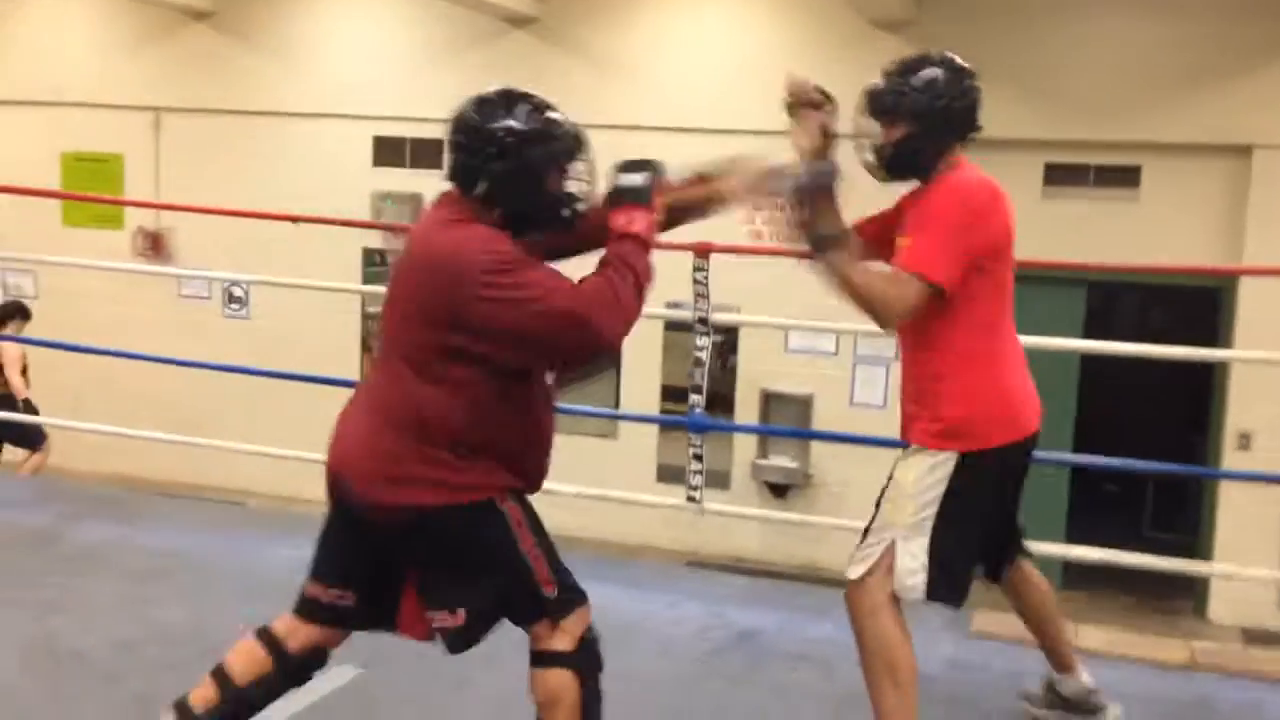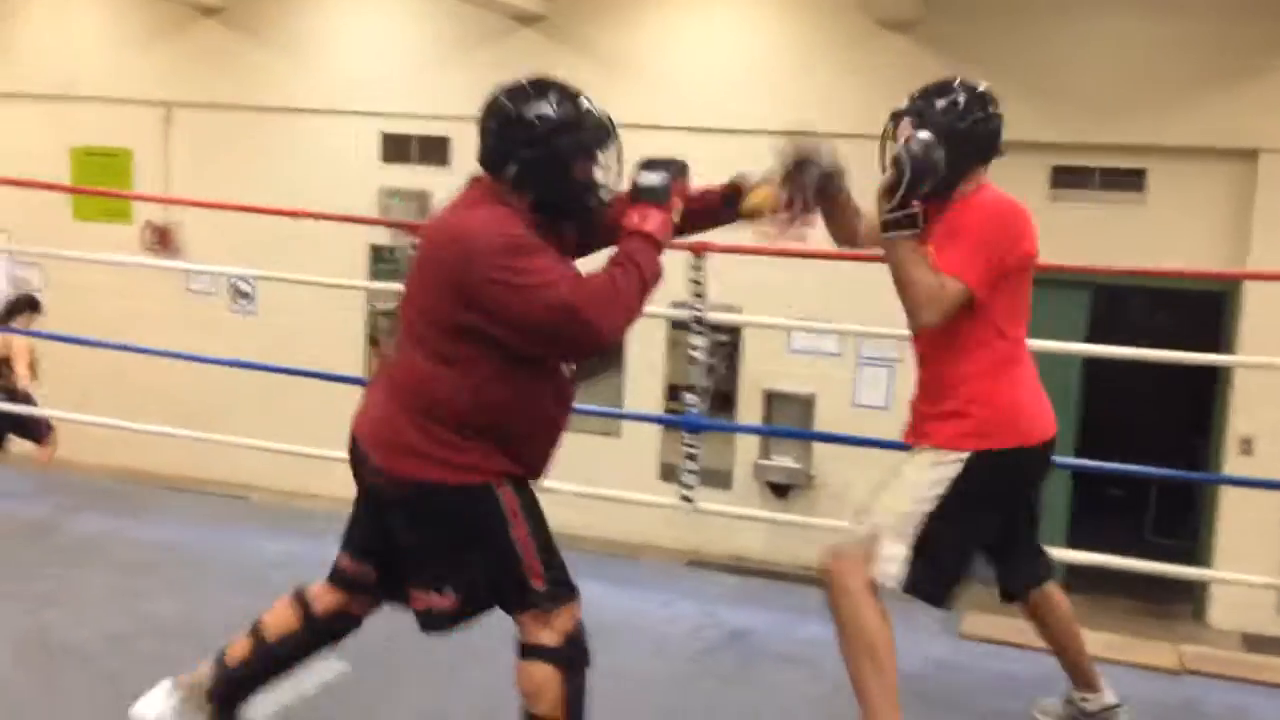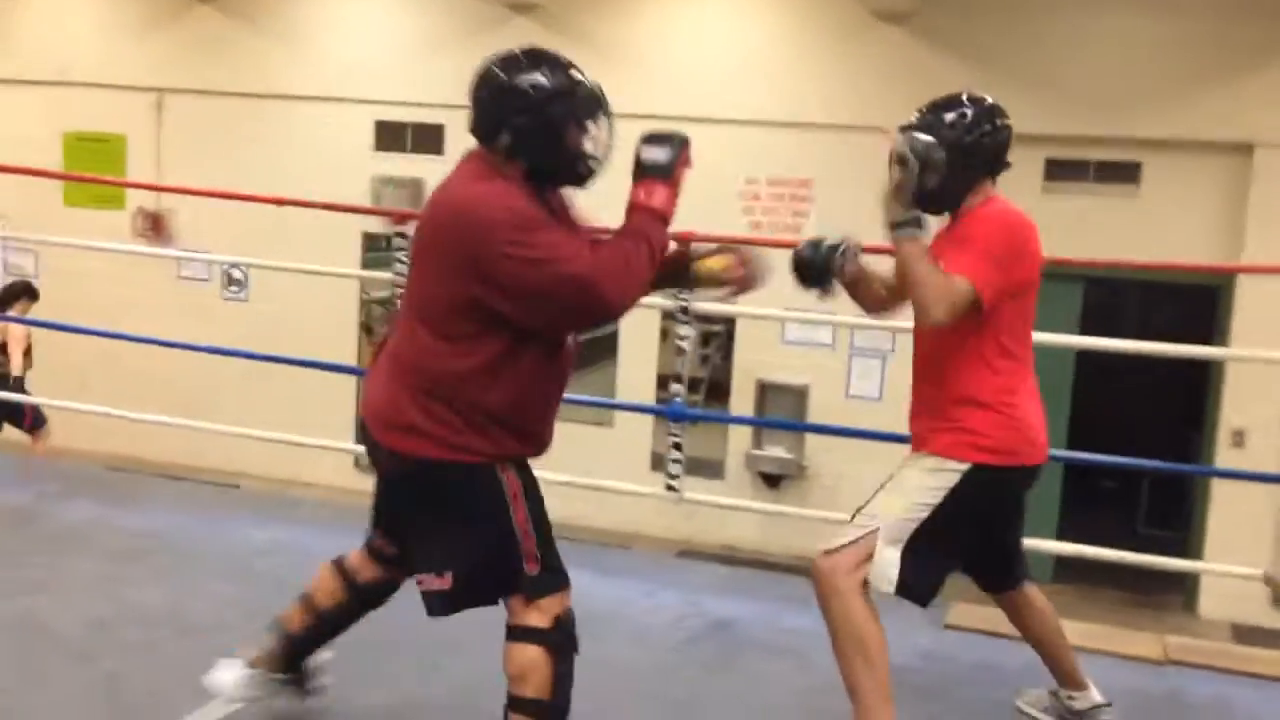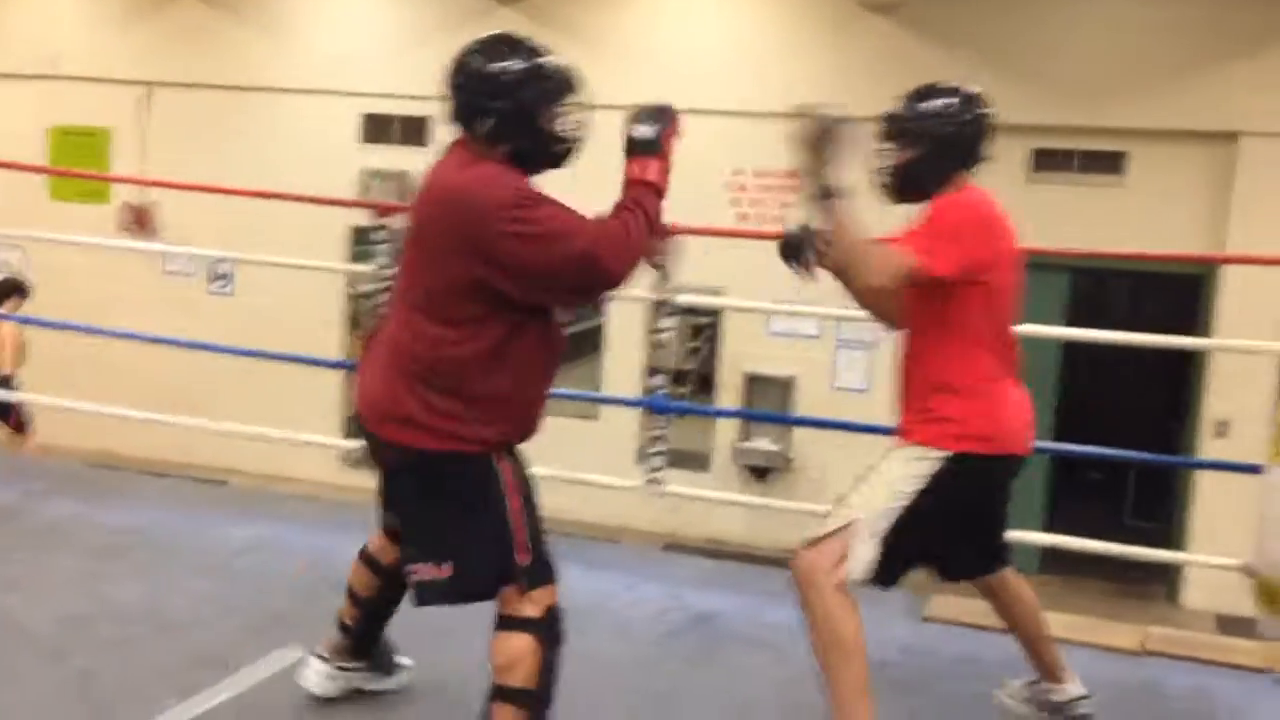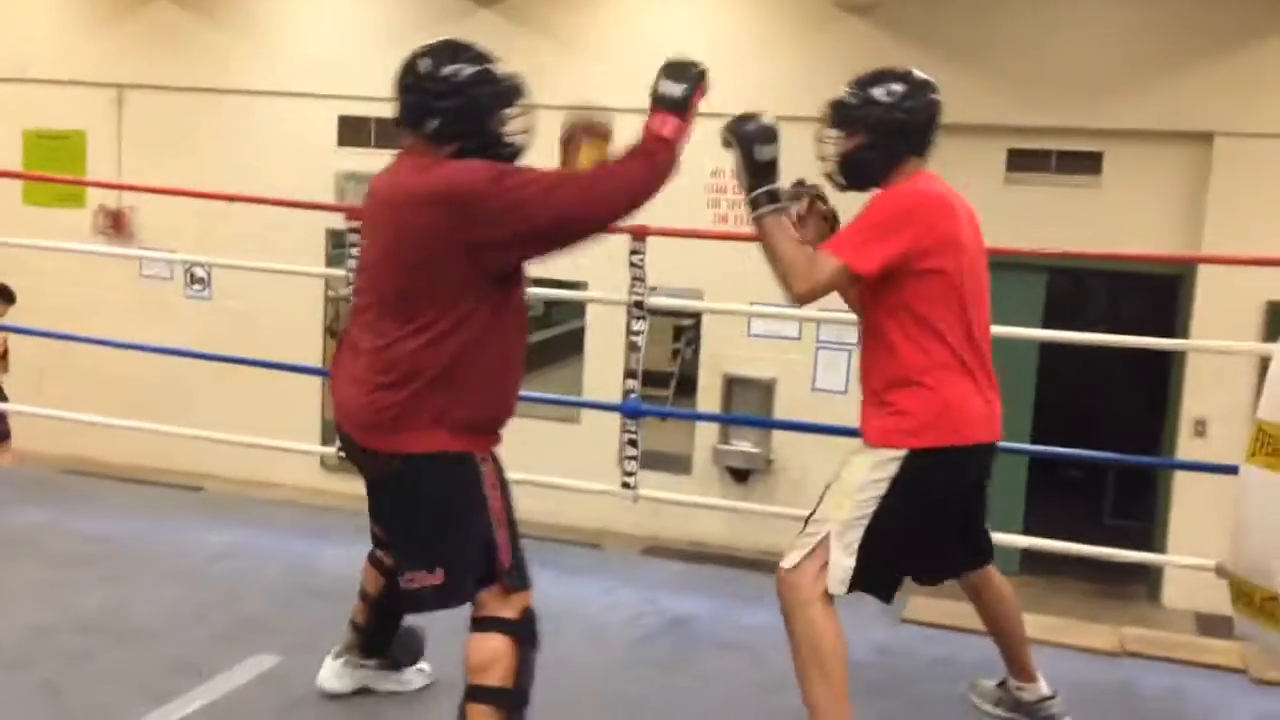
dt=0.1s
person 1, frame 1
left shoulder: (472, 221)
right shoulder: (471, 258)
left elbow: (578, 225)
right elbow: (591, 326)
left wrist: (693, 194)
right wrist: (636, 223)
left hip: (369, 470)
right hip: (446, 487)
left knee: (318, 620)
right knee: (563, 626)
person 1, frame 2
left shoulder: (517, 211)
right shoulder: (485, 239)
right elbow: (592, 321)
left wrist: (735, 199)
right wrist: (649, 222)
left hip: (395, 444)
right hip: (454, 464)
left knee: (351, 585)
right knee: (551, 622)
person 1, frame 3
left shoulder: (516, 187)
right shoulder: (490, 210)
left elbow: (586, 260)
right elbow: (599, 289)
left wrist: (689, 264)
right wrist: (655, 193)
left hip: (405, 420)
right hip: (457, 440)
left knee: (385, 553)
right knee: (541, 604)
left ankle: (272, 661)
person 1, frame 4
left shoulder: (478, 179)
right shoulder: (485, 195)
left elbow: (552, 260)
right elbow: (599, 258)
left wrist: (644, 240)
right wrist: (648, 168)
left hip: (404, 404)
right hip: (449, 428)
left knee: (406, 538)
right knee: (527, 598)
left ankle: (344, 656)
person 1, frame 5
left shoulder: (406, 186)
right shoulder: (459, 191)
left elbow: (544, 208)
right elbow: (594, 199)
left wrist: (576, 165)
right wrist: (668, 123)
left hip: (375, 412)
right hip: (426, 429)
left knee: (407, 541)
right knee: (503, 598)
left ankle: (362, 655)
person 2, frame 1
left shoulder: (962, 196)
right shoulder: (926, 202)
left elbow: (895, 307)
right elbow: (857, 244)
left wrist: (820, 241)
right wrist: (815, 158)
left hip: (965, 428)
right hip: (991, 422)
left knee: (869, 589)
right knee: (1002, 561)
person 2, frame 2
left shoulder: (992, 211)
right shoulder: (950, 214)
left elbow: (929, 308)
right elbow: (861, 236)
left wrist: (902, 215)
right wrist: (830, 187)
left hip: (975, 437)
right hip: (1010, 433)
left knee: (848, 570)
right knee: (1027, 579)
person 2, frame 3
left shoulder: (1001, 225)
right shoulder: (965, 229)
left elbow: (936, 310)
right elbow: (883, 301)
left wrist: (905, 215)
right wrist: (842, 262)
left hip: (975, 448)
right hip: (997, 444)
left knee: (839, 571)
right knee: (1005, 580)
person 2, frame 4
left shoulder: (963, 214)
right shoulder: (966, 215)
left elbow: (872, 282)
right elbow: (894, 308)
left wrist: (825, 191)
right wrist: (833, 252)
left hip: (956, 438)
right hip: (992, 433)
left knee: (819, 567)
right knee: (988, 566)
person 2, frame 5
left shoulder: (907, 203)
right shoulder: (934, 203)
left elbow: (801, 284)
right elbow: (875, 304)
left wrist: (763, 189)
right wrist: (821, 237)
left hip: (917, 433)
right hip: (963, 427)
left knee: (802, 580)
right knee: (969, 563)
